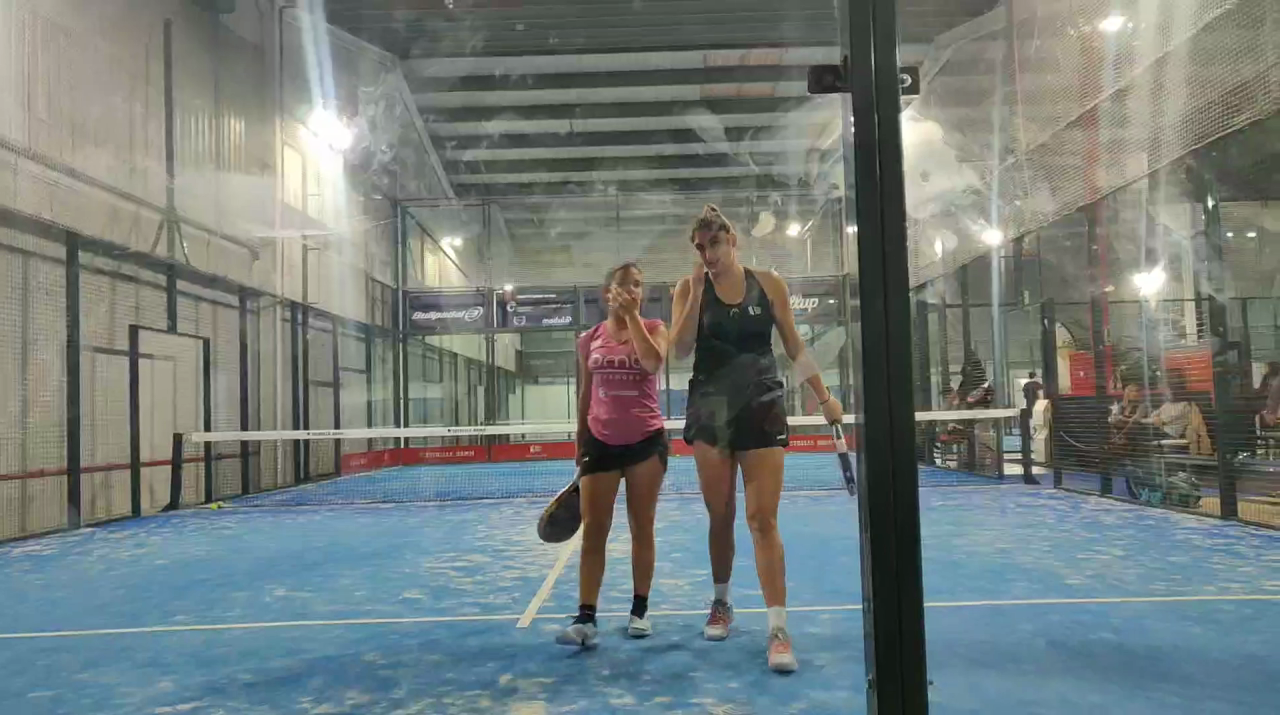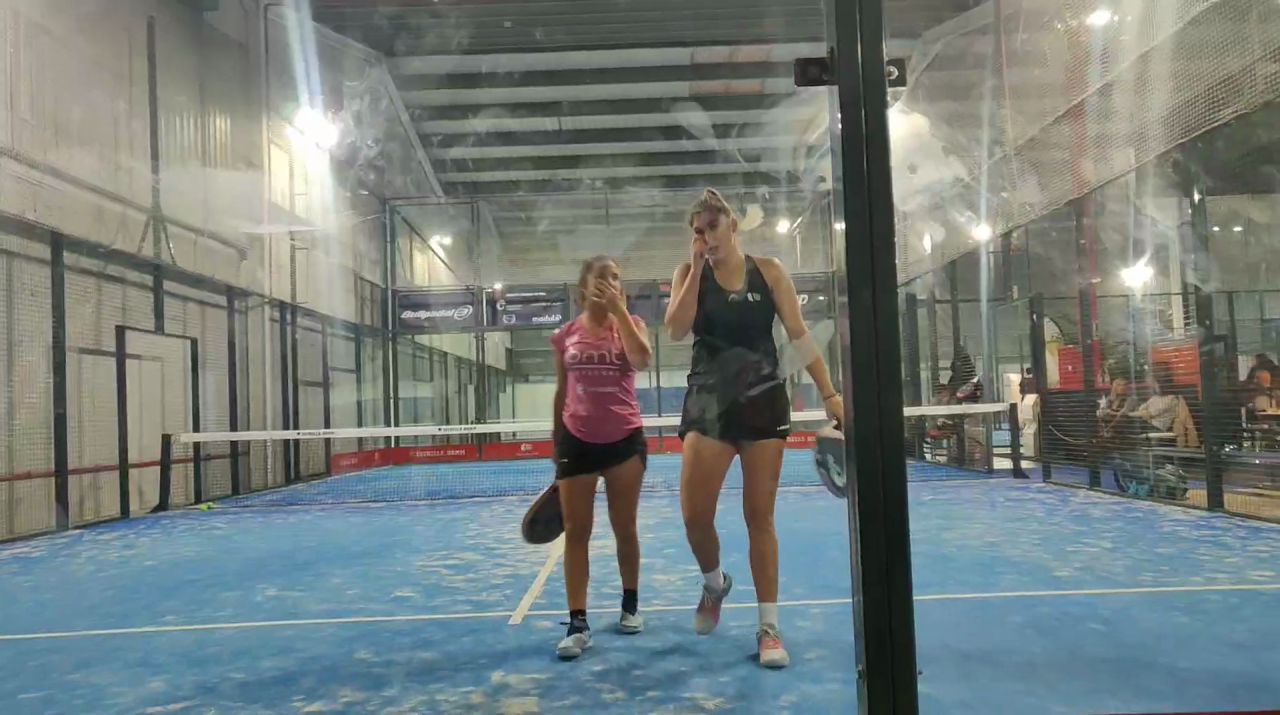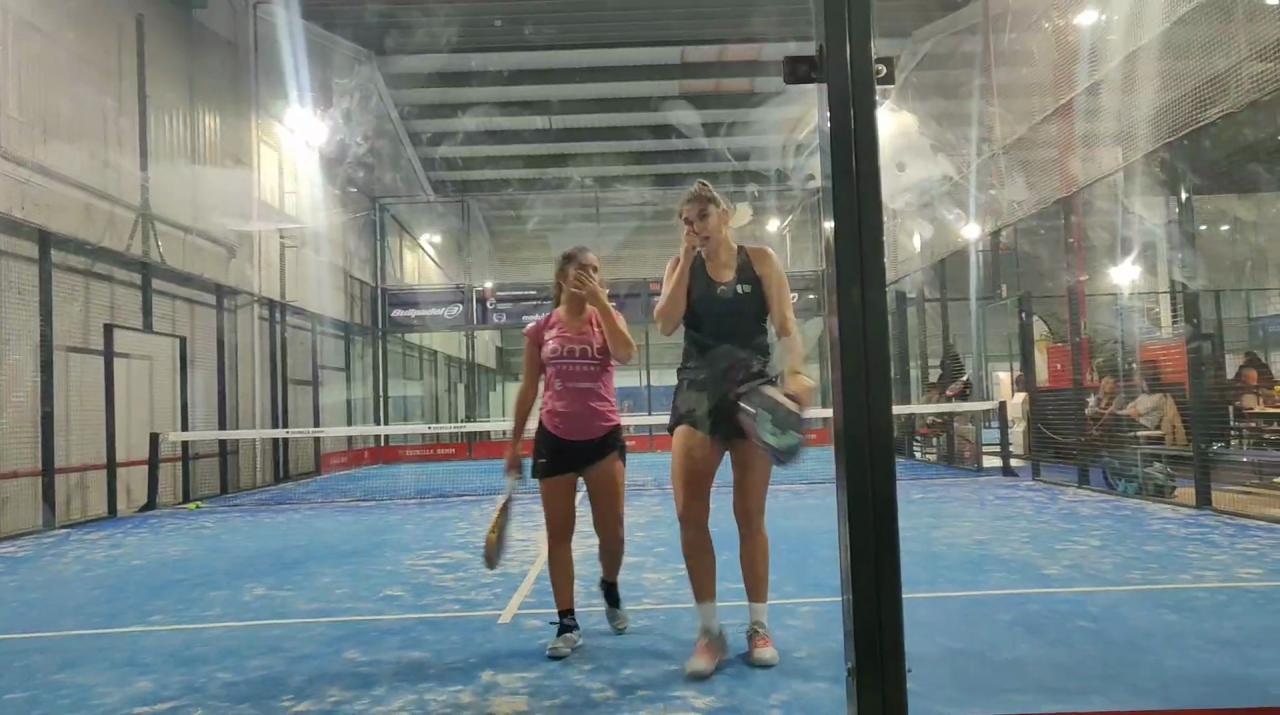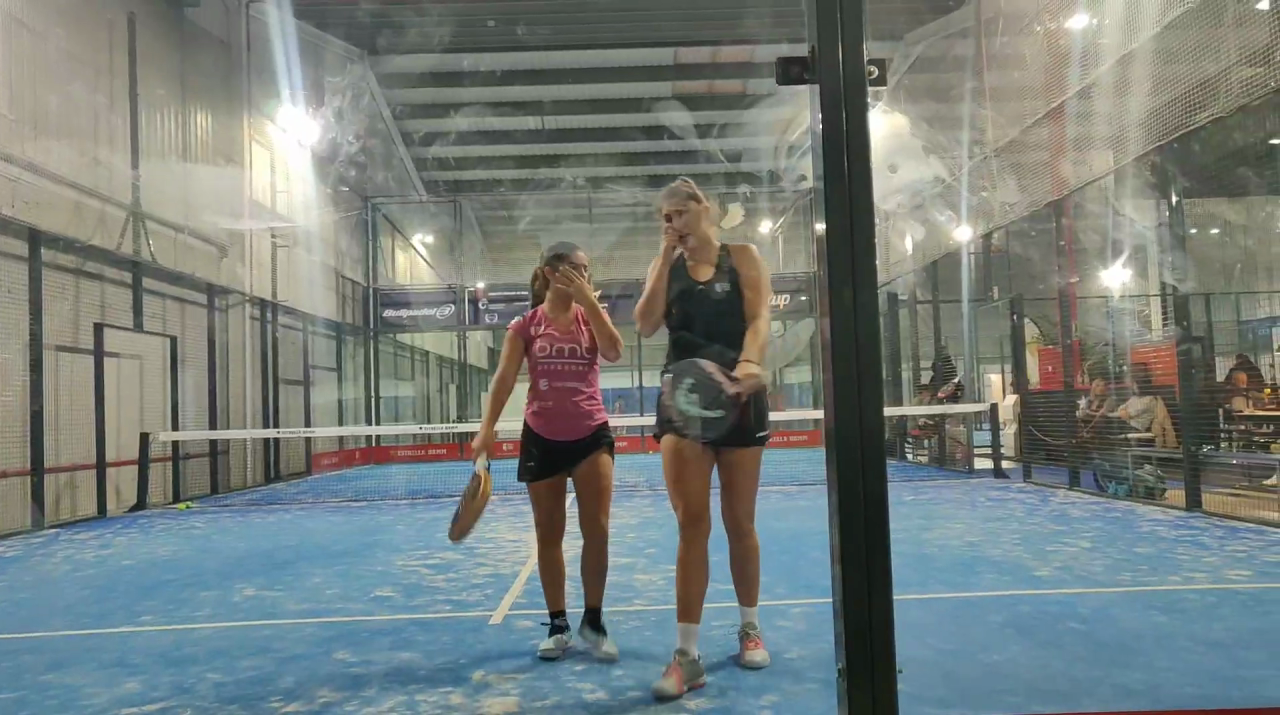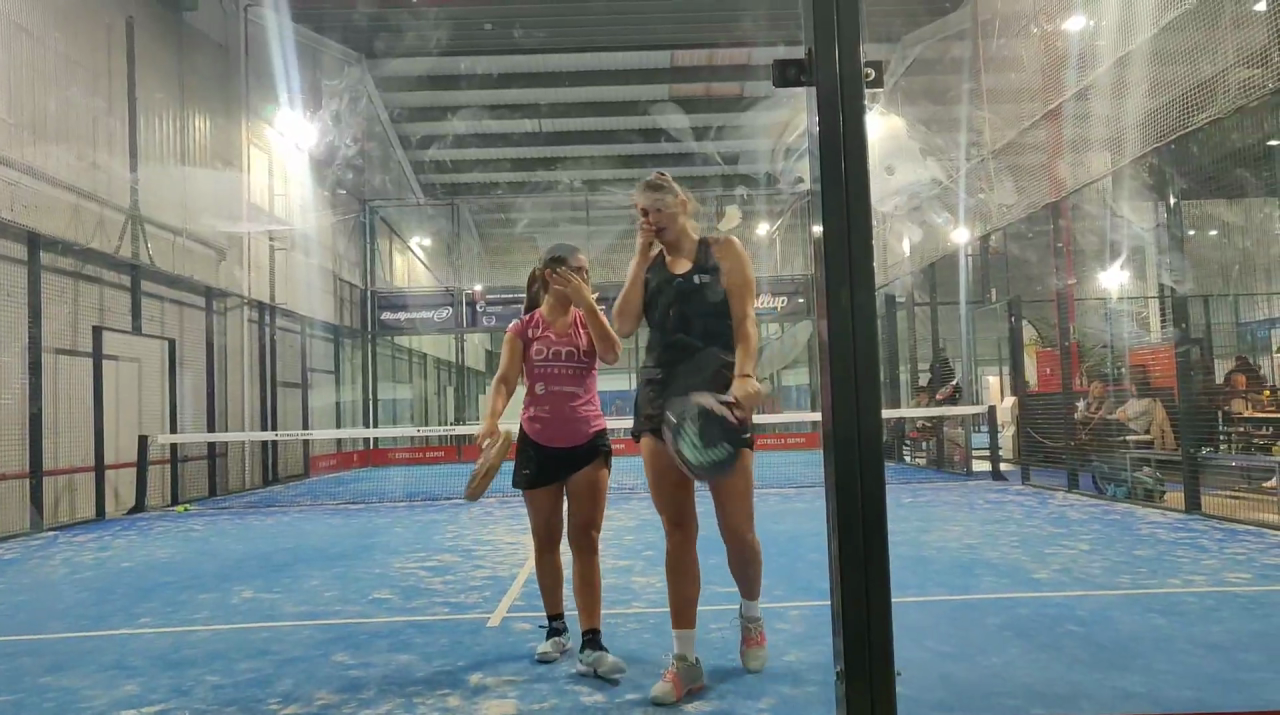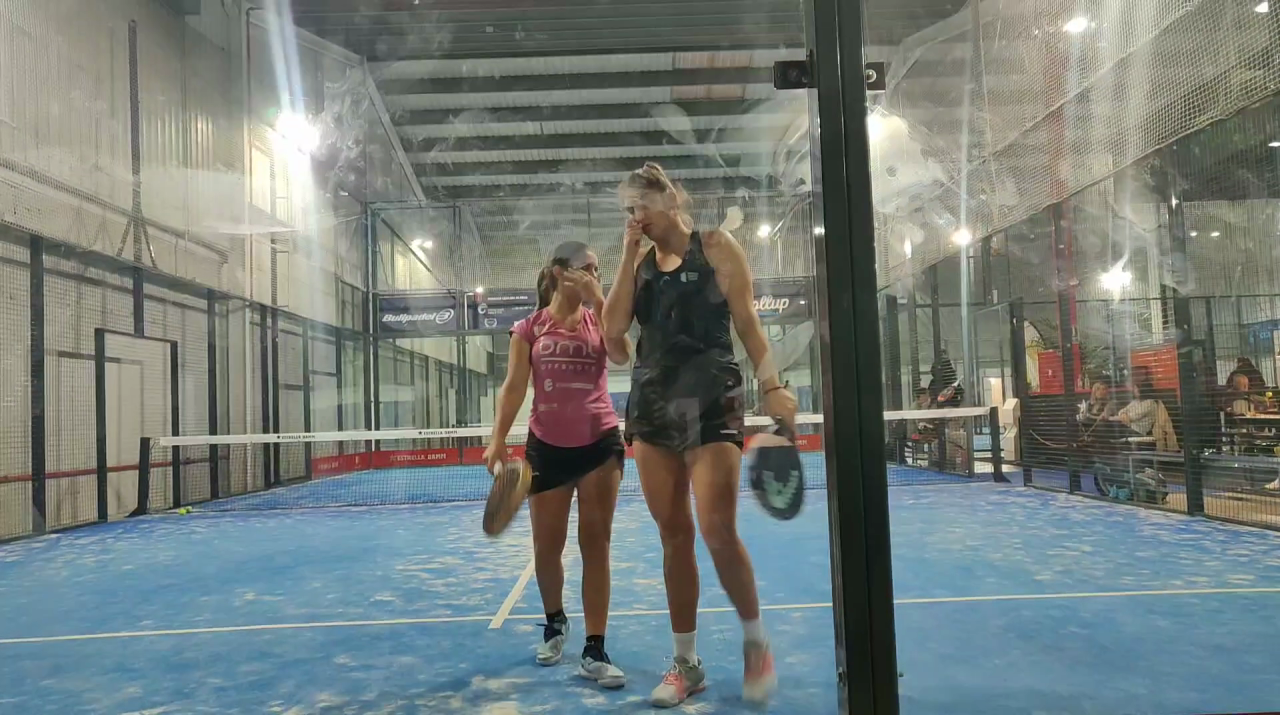
dt=0.2s
person 1, frame 1
left shoulder: (768, 283)
right shoulder: (688, 288)
left elbow: (794, 345)
right elbow: (680, 350)
left wrist: (823, 395)
right wrist: (696, 294)
left hip: (762, 405)
right hip: (710, 408)
left knee: (763, 518)
right knee: (720, 515)
left ankle: (777, 632)
right ankle: (721, 601)
person 1, frame 2
left shoulder: (768, 270)
right shoulder: (688, 273)
left elbow: (798, 333)
right elbow: (677, 331)
left wrist: (828, 391)
right wrist: (697, 267)
left hip: (762, 397)
right hip: (707, 398)
left knee: (759, 515)
right knee: (694, 512)
left ankle: (768, 626)
right ankle: (714, 582)
person 1, frame 3
left shoulder: (761, 260)
right shoulder: (681, 267)
left elbow: (785, 322)
right elbow: (666, 324)
left wrist: (795, 372)
right wrist: (687, 260)
right hip: (697, 394)
left knee: (750, 516)
right knee: (690, 512)
left ankle: (758, 626)
right ankle: (710, 631)
person 1, frame 4
left shoulder: (742, 257)
right shoulder: (665, 266)
left elbow: (759, 318)
right elbow: (645, 325)
left wrist: (750, 362)
right wrist: (665, 257)
left hip: (736, 397)
left knee: (739, 522)
right knee: (691, 524)
left ankle: (750, 627)
right ankle: (687, 655)
person 1, frame 5
left shoulder: (724, 250)
right shoulder: (646, 263)
left elbow: (745, 320)
right elbow: (623, 326)
left wrist: (745, 375)
right wrist: (642, 255)
left hip: (718, 395)
right hip: (659, 398)
left knee: (737, 527)
right knee: (678, 529)
left ankle: (751, 617)
right ankle: (685, 660)
person 1, frame 6
left shoulder: (717, 247)
right shoulder: (638, 261)
left elbow: (747, 319)
right elbow: (613, 327)
left wrist: (770, 385)
right wrist: (629, 255)
left hip: (711, 398)
right hip: (651, 401)
left knee: (718, 531)
right knee: (674, 535)
left ankle: (754, 639)
right ankle: (686, 662)
person 2, frame 1
left shoulder: (652, 328)
right shoulder: (589, 339)
left elbow: (653, 363)
right elbow: (585, 395)
left wrist: (632, 316)
right wrist: (579, 443)
left hip: (645, 440)
right hip: (600, 441)
left knee: (642, 527)
right knee: (593, 528)
left ankle: (639, 609)
right ankle: (586, 617)
person 2, frame 2
left shoulder: (630, 323)
right shoulder: (565, 335)
left elbow: (641, 359)
right elbow: (561, 392)
left wrist: (618, 309)
right wrist: (556, 443)
left hip: (624, 438)
right hip: (577, 440)
left knee: (625, 528)
right knee: (576, 532)
left ankle: (630, 602)
right ankle: (578, 624)
person 2, frame 3
left shoulder: (608, 317)
right shoulder: (540, 329)
left elbow: (625, 354)
right elbow: (528, 388)
left wrist: (600, 301)
right wrist: (514, 444)
left hip: (604, 435)
right hip: (555, 438)
left knee: (612, 529)
right knee: (559, 533)
left ankle: (610, 586)
right ankle: (567, 624)
person 2, frame 4
left shoulder: (592, 315)
right shoulder: (525, 326)
left elbow: (613, 352)
right elbow: (504, 378)
left wrist: (588, 300)
right wrist: (486, 429)
left hip: (591, 435)
right hip: (542, 439)
left knee: (597, 530)
right knee: (548, 535)
left ankle: (594, 619)
right ankle: (559, 625)
person 2, frame 5
left shoulder: (589, 320)
right shoulder: (522, 329)
left elbow: (612, 355)
right elbow: (505, 379)
left wrist: (587, 302)
right wrist: (491, 419)
left hip: (589, 442)
right hip: (539, 445)
left knee: (586, 540)
right knee: (546, 542)
left ankle: (592, 644)
right ankle: (556, 628)
person 2, frame 6
left shoulder: (598, 319)
right shoulder: (529, 328)
left elbow: (622, 355)
right elbow: (514, 386)
left wrist: (597, 299)
right wrist: (497, 440)
left hip: (600, 443)
right hip: (547, 446)
left knee: (596, 545)
right knee: (547, 548)
left ankle: (595, 651)
right ankle: (555, 623)
